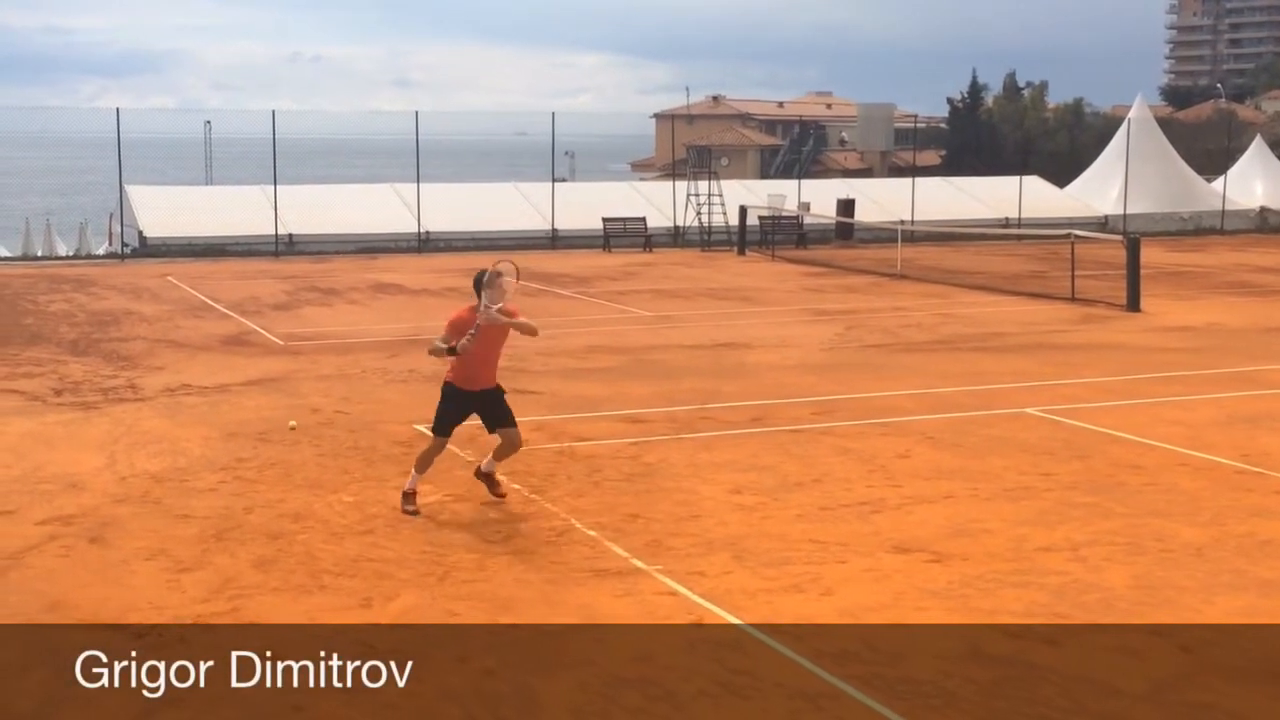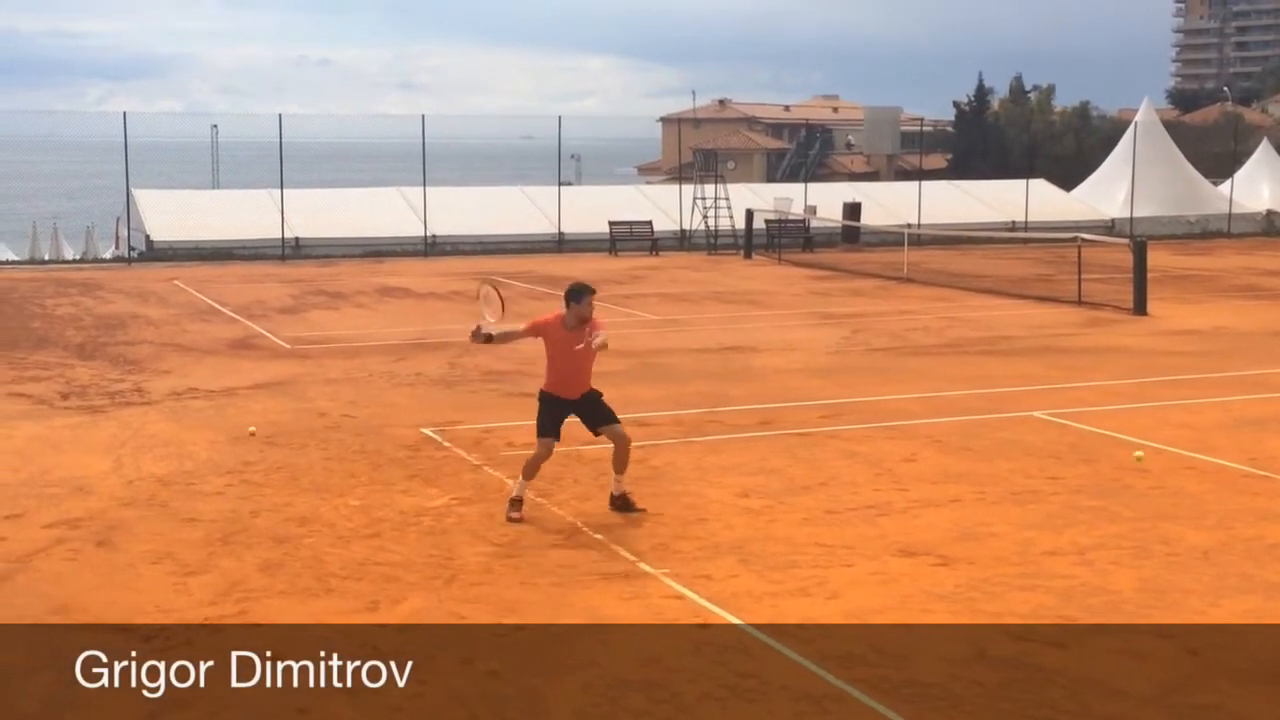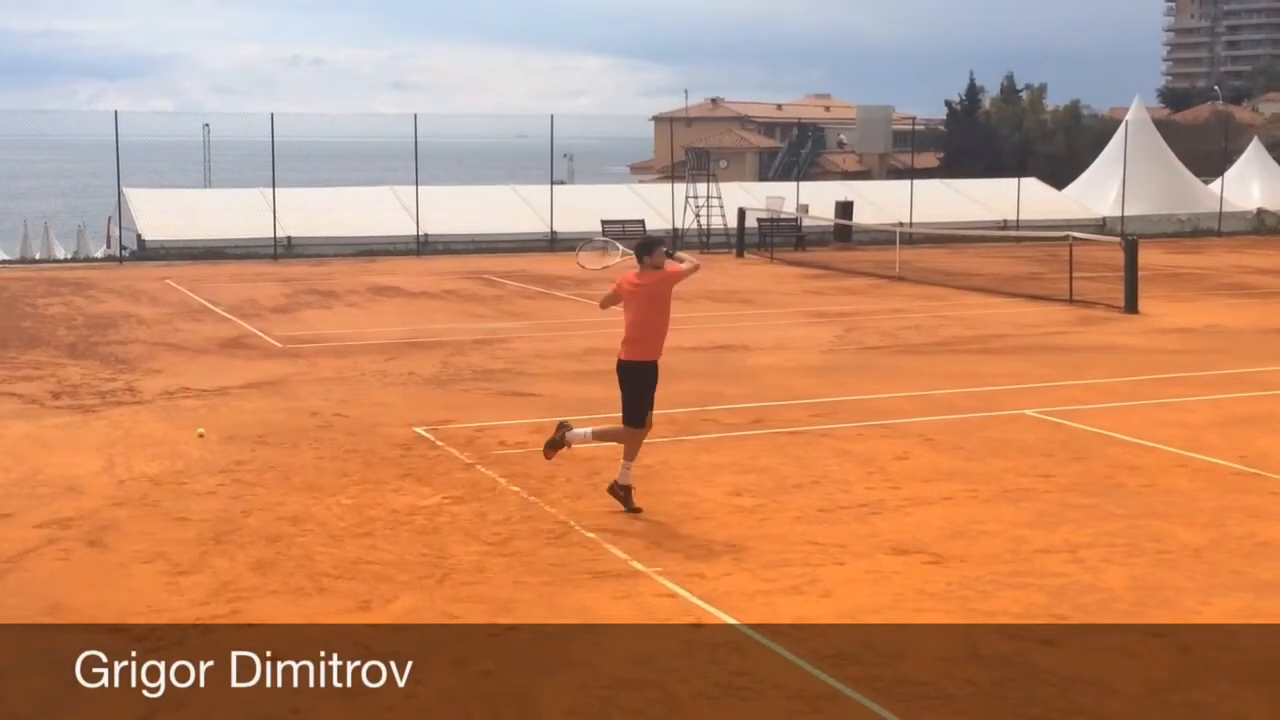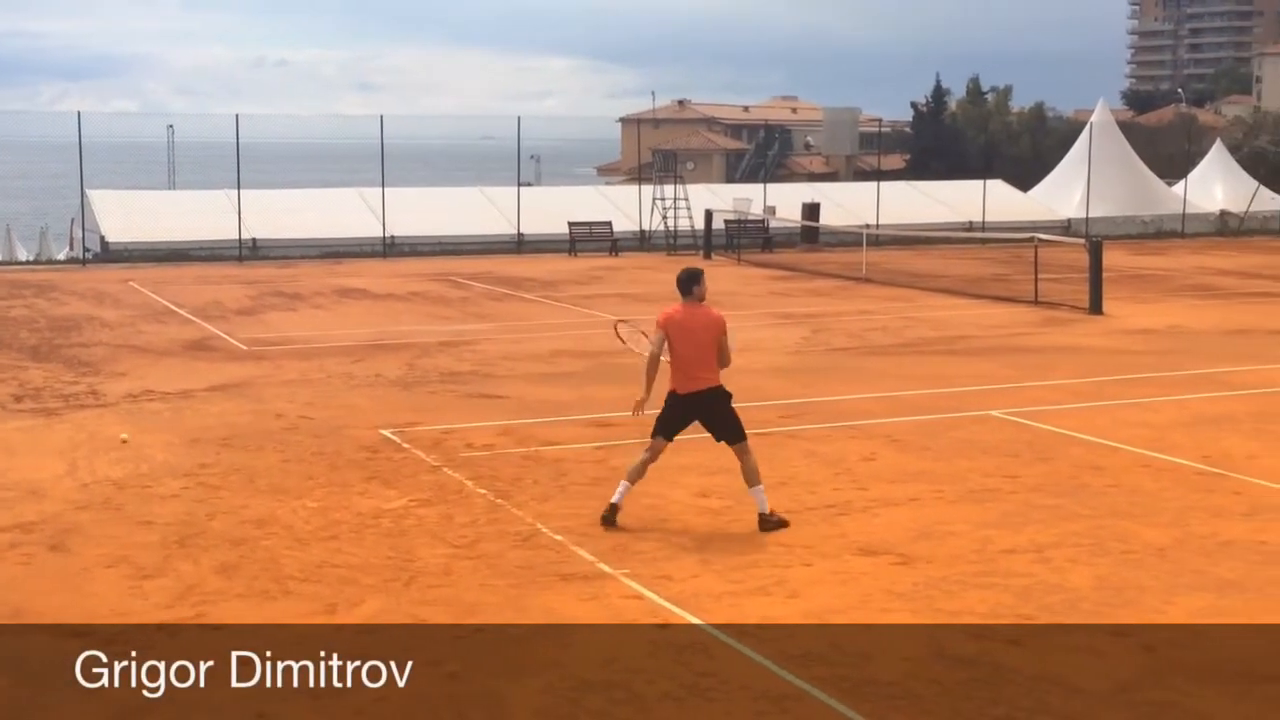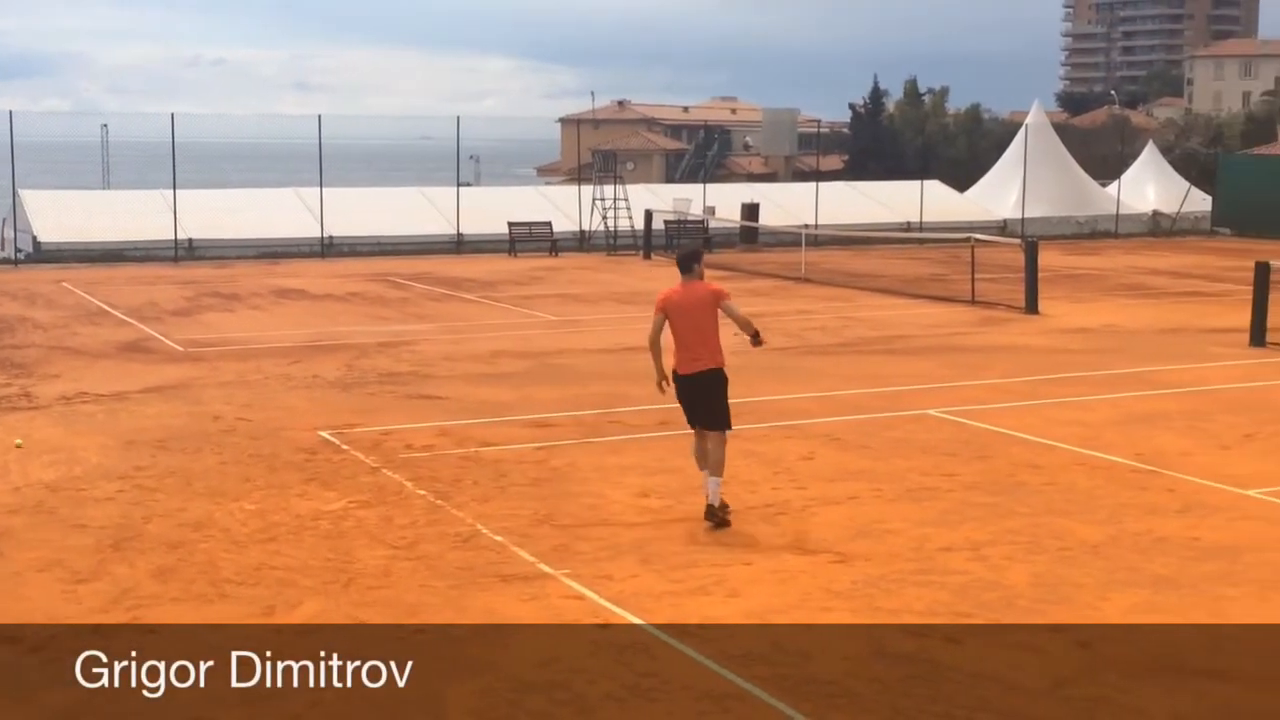
dt=0.4s
person 1, frame 1
left shoulder: (507, 314)
right shoulder: (462, 318)
left elbow: (533, 330)
right elbow: (433, 349)
left wrist: (503, 321)
right wrist: (455, 349)
left hip: (488, 388)
right hip: (457, 389)
left knee: (514, 440)
right knee: (437, 445)
left ankle: (486, 470)
right ankle: (409, 491)
person 1, frame 2
left shoulder: (593, 325)
right shoulder: (546, 325)
left elbow: (602, 341)
right elbow: (510, 335)
left wrist: (592, 346)
right wrist: (486, 337)
left hip: (584, 395)
right hip: (553, 396)
left knee: (622, 440)
right knee: (543, 450)
left ankle: (619, 494)
right ankle: (516, 497)
person 1, frame 3
left shoulder: (625, 280)
right shoulder: (666, 277)
left elbow: (603, 304)
right elbow: (694, 264)
right wrist: (674, 255)
left hip: (629, 362)
right hip: (642, 365)
left knee: (639, 428)
right knee: (631, 432)
left ankle: (623, 484)
right ankle: (568, 435)
person 1, frame 4
left shoulder: (667, 317)
right shoulder: (716, 318)
left elbow: (654, 355)
right elbow: (726, 360)
left wrist: (646, 392)
left hip: (680, 397)
right hip: (713, 394)
left knee: (651, 452)
right knee: (744, 451)
left ankle: (614, 506)
right ankle: (765, 514)
person 1, frame 5
left shoulder: (666, 297)
right shoulder: (712, 291)
left elbow: (653, 337)
right elbow: (740, 319)
left wrist: (659, 371)
right wrist: (755, 335)
left hip: (682, 376)
right hip: (710, 373)
left knee: (700, 434)
right knee: (716, 437)
left ankle: (713, 496)
right ankle: (713, 503)
